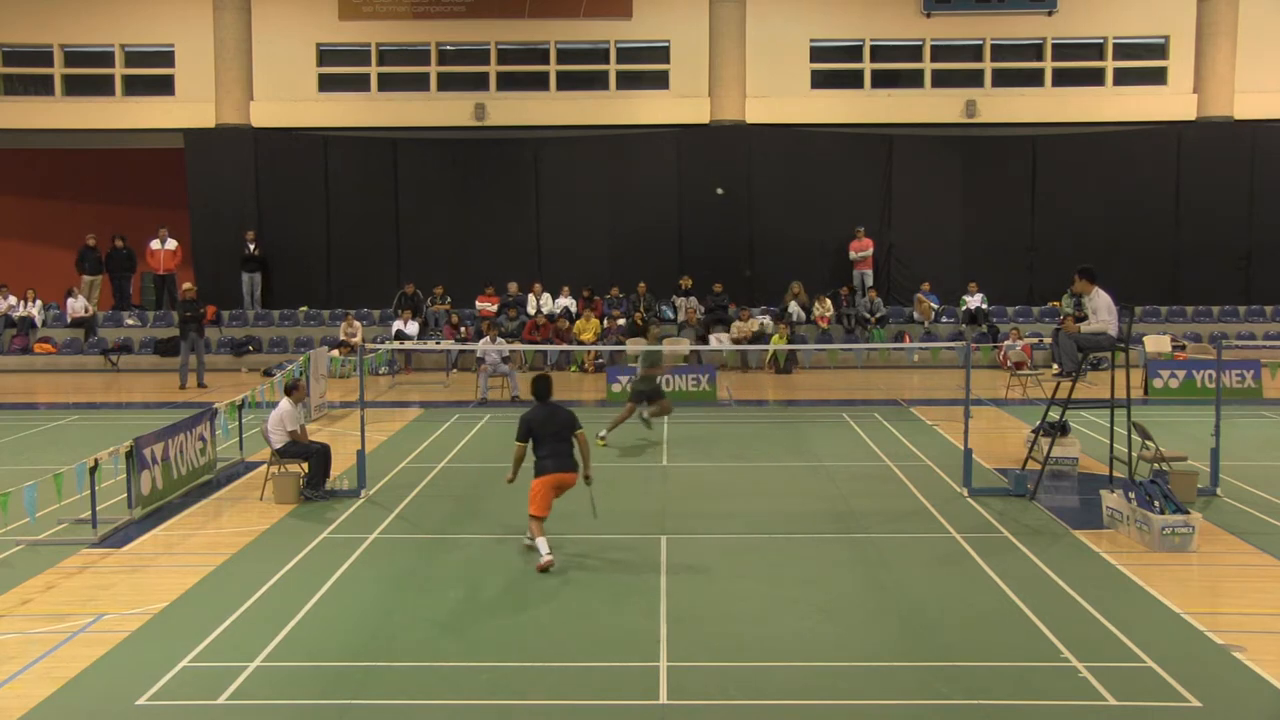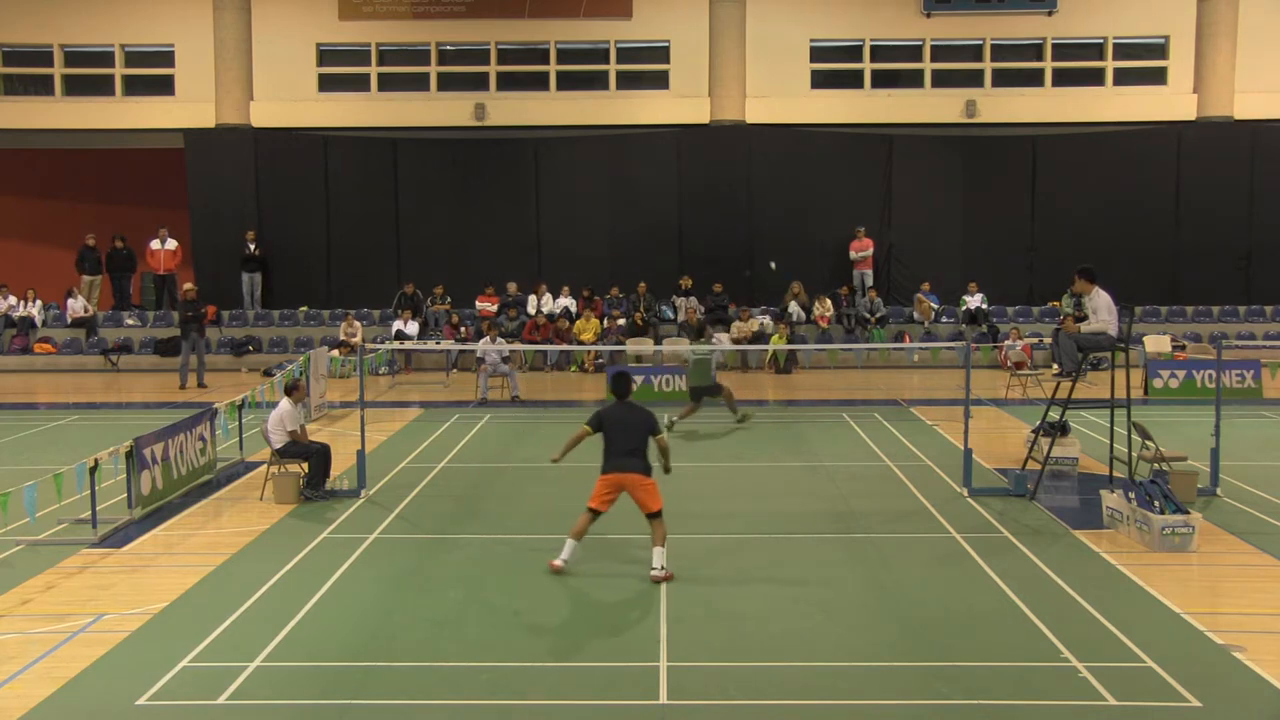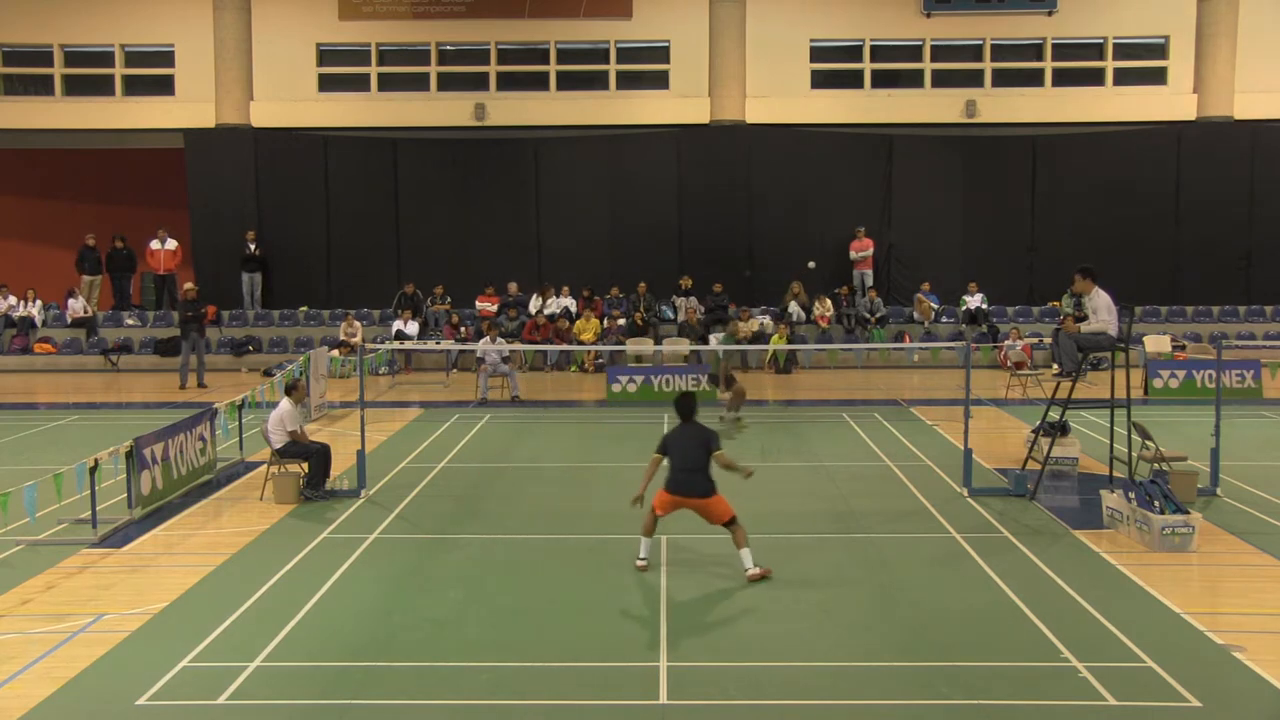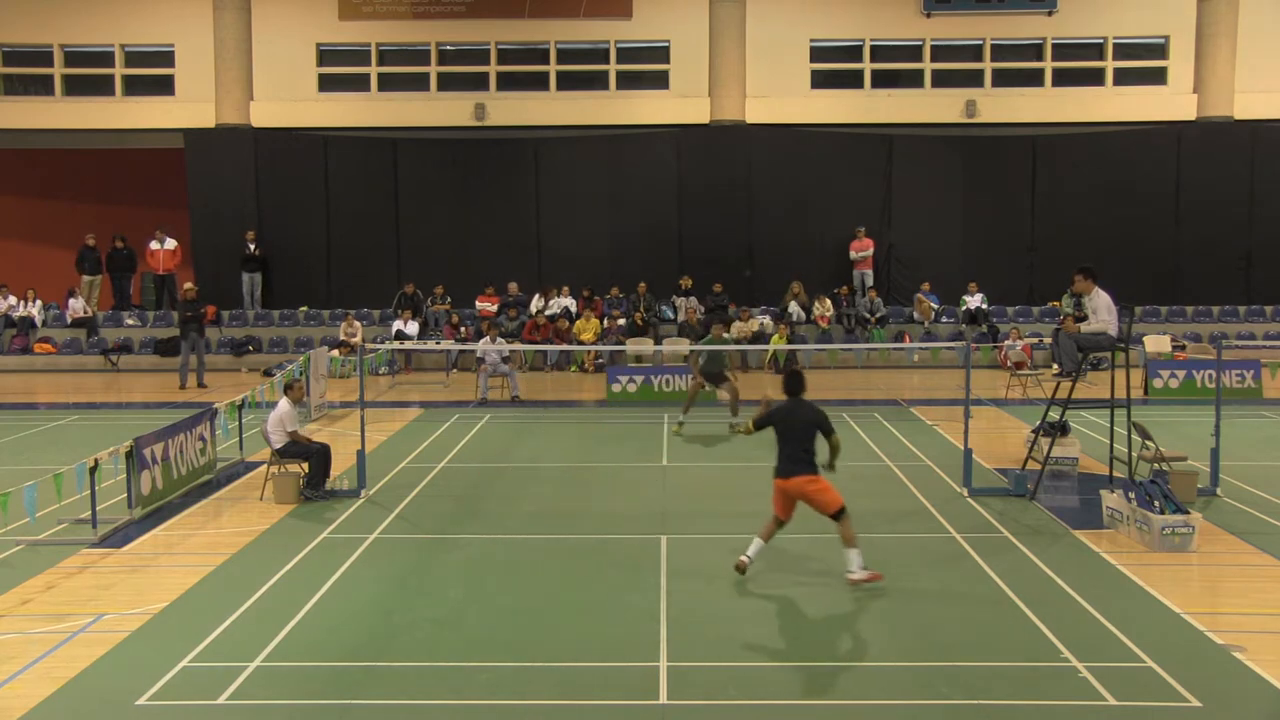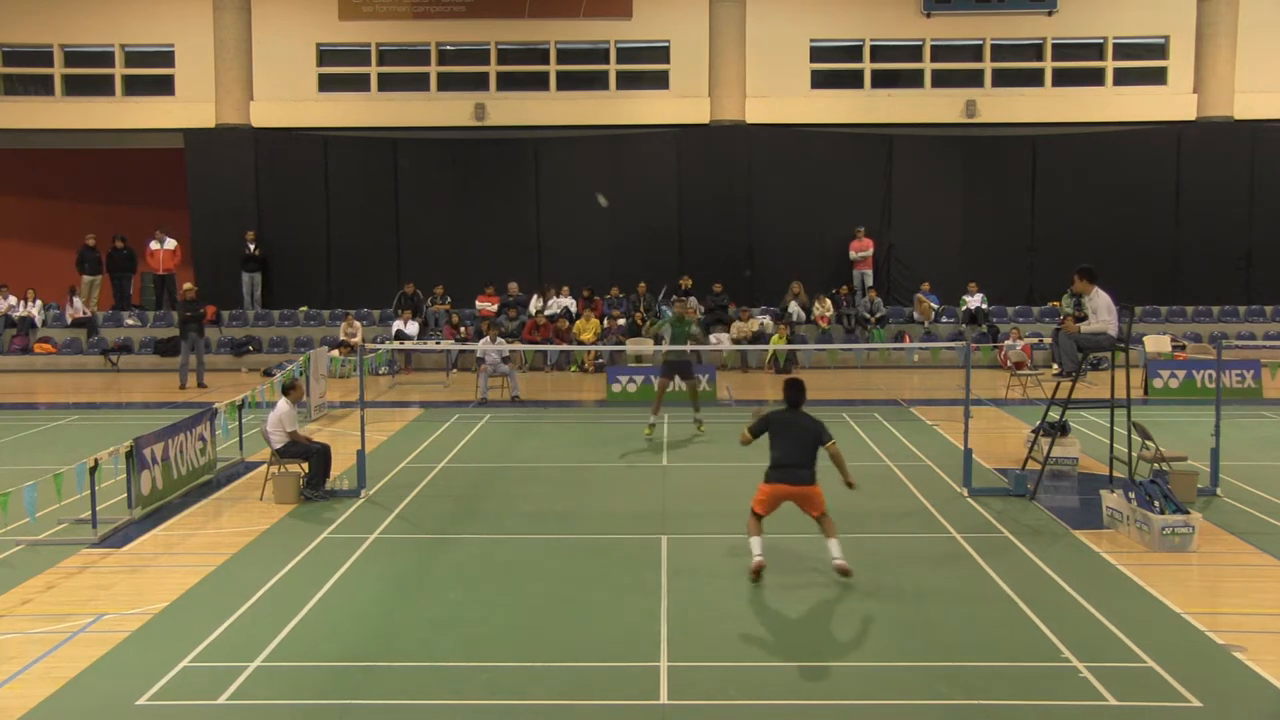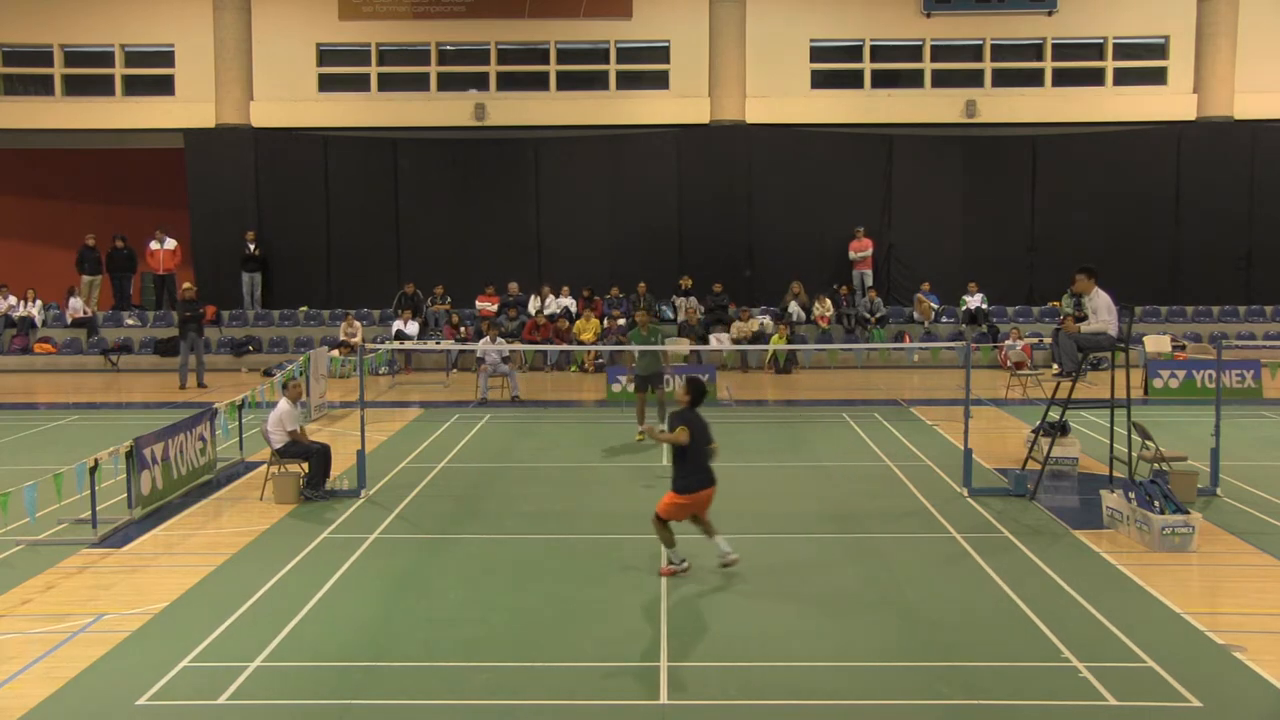
dt=0.4s
person 1, frame 1
left shoulder: (527, 418)
right shoulder: (567, 414)
left elbow: (520, 451)
right elbow: (582, 440)
left wrist: (513, 474)
right wrist: (587, 470)
left hip: (546, 472)
right hip: (570, 471)
left knee: (535, 519)
right knee: (542, 499)
left ankle: (546, 555)
right ankle: (532, 539)
person 1, frame 2
left shoulder: (603, 414)
right shoulder: (646, 414)
left elbow: (581, 435)
right elbow: (663, 444)
left wrist: (560, 455)
right wrist: (667, 463)
left hip: (611, 473)
right hip: (640, 474)
left knee: (589, 515)
right knee: (656, 520)
left ankle: (562, 560)
right ankle: (657, 568)
person 1, frame 3
left shoulder: (669, 436)
right shoulder: (708, 434)
left elbow: (654, 463)
right elbow: (721, 460)
left wrist: (642, 491)
right wrist: (742, 470)
left hip: (674, 491)
right hip: (703, 493)
left knee: (653, 512)
right knee: (734, 526)
left ankle: (643, 558)
right ankle: (751, 569)
person 1, frame 4
left shoulder: (775, 412)
right shoulder: (816, 413)
left elbow: (747, 430)
right elbow: (835, 444)
left wrist: (763, 411)
right wrist: (831, 461)
left hip: (782, 478)
right hip: (806, 477)
left knee: (777, 521)
right knee: (842, 517)
left ankle: (747, 557)
right ankle: (856, 571)
person 1, frame 5
left shoulder: (771, 418)
right shoulder: (815, 425)
left elbow: (744, 440)
right elbow: (833, 451)
left wrist: (756, 421)
right wrist: (847, 477)
left hip: (775, 482)
right hip: (805, 484)
left knee: (754, 517)
right knee: (823, 518)
left ankle: (757, 557)
right ankle: (838, 559)
person 1, frame 6
left shoulder: (678, 416)
right shoulder: (700, 422)
left elbow: (682, 439)
right elbow: (711, 451)
left wrist: (657, 435)
left hip: (685, 489)
right hip: (706, 484)
left knee: (659, 520)
right knee: (697, 517)
left ankle: (678, 562)
right ankle: (726, 553)
